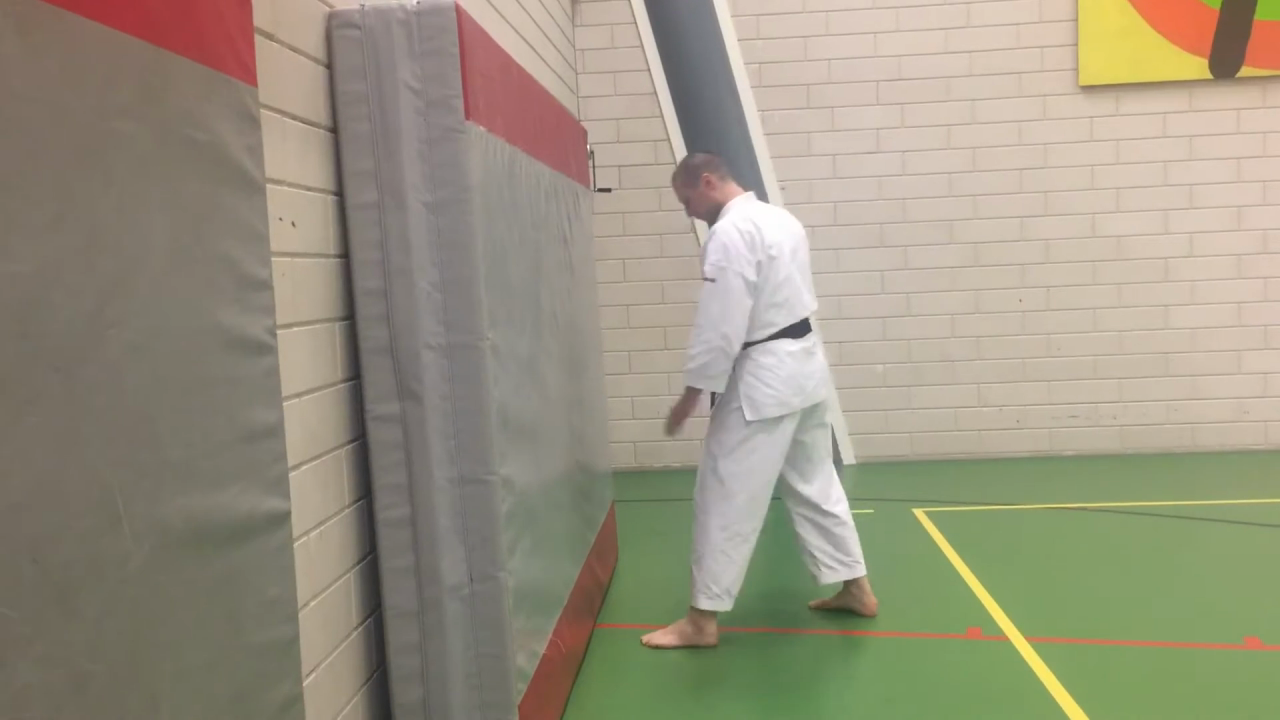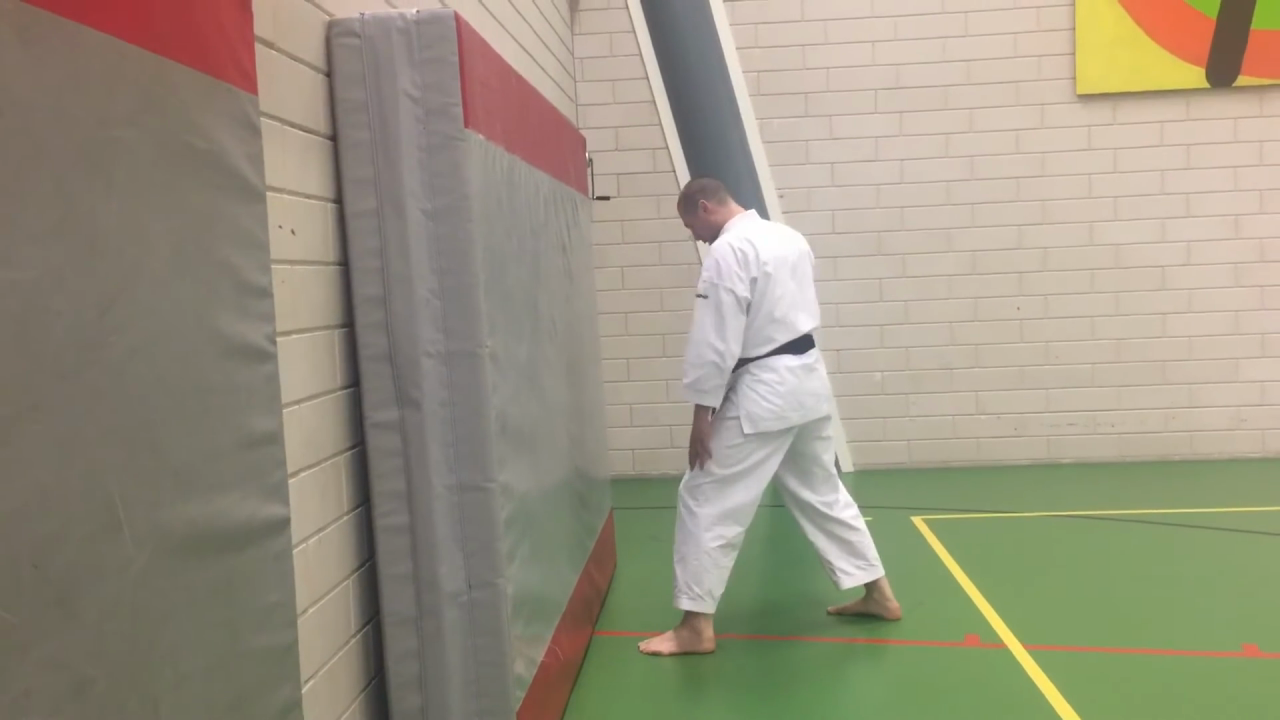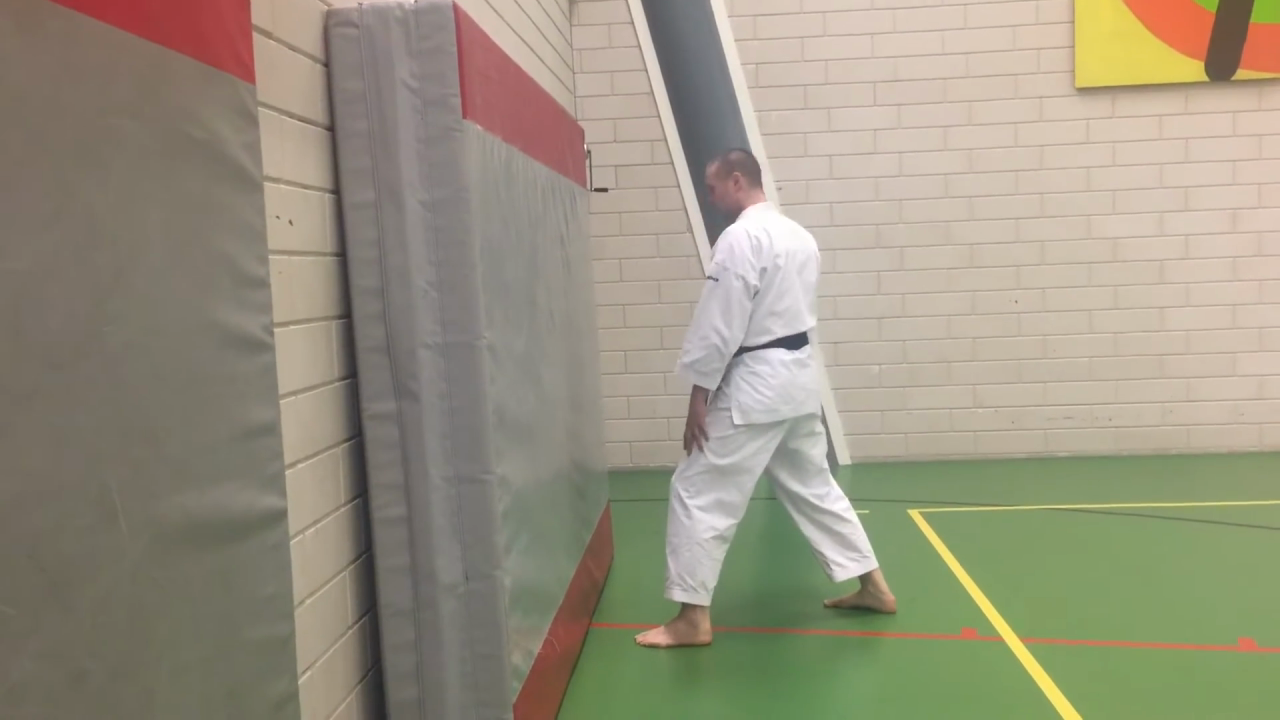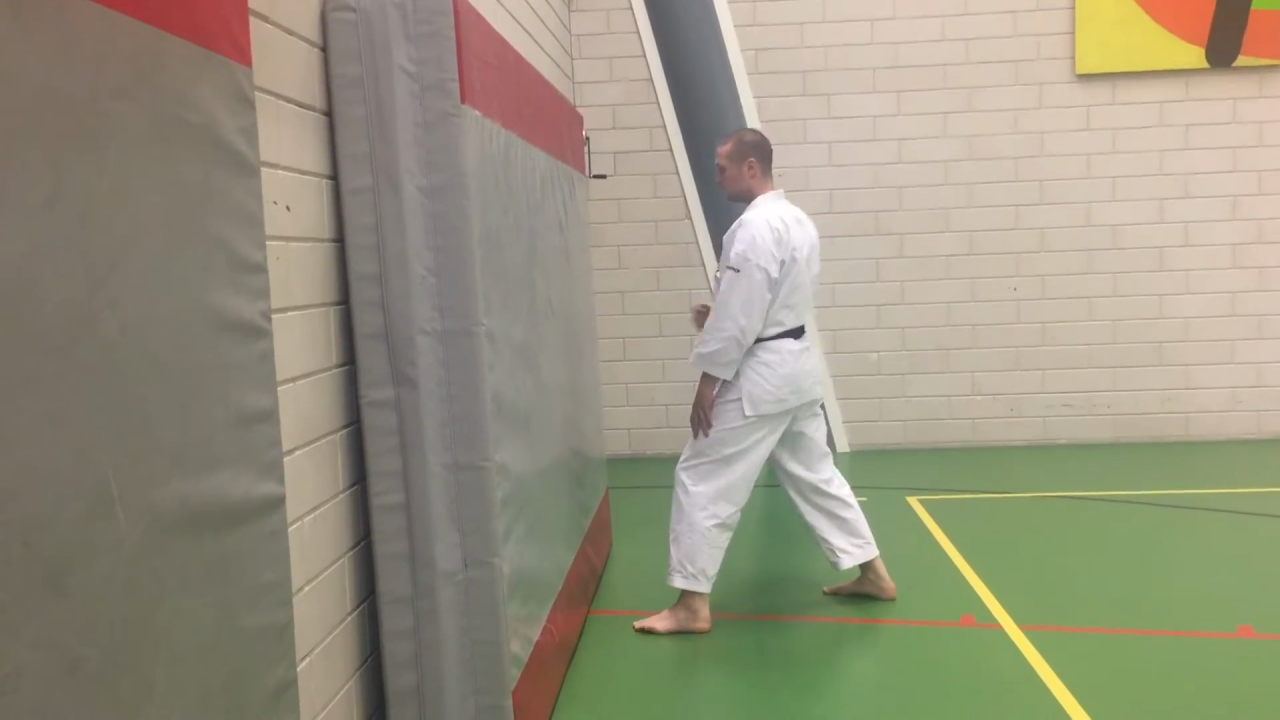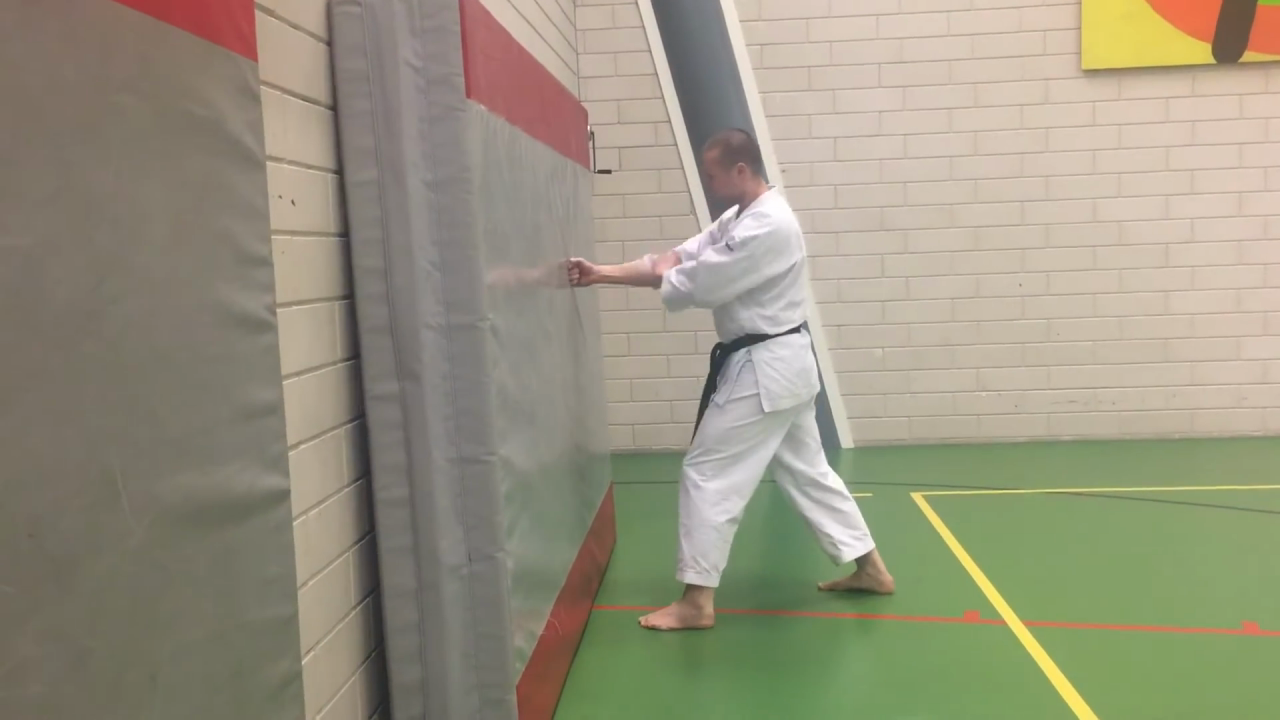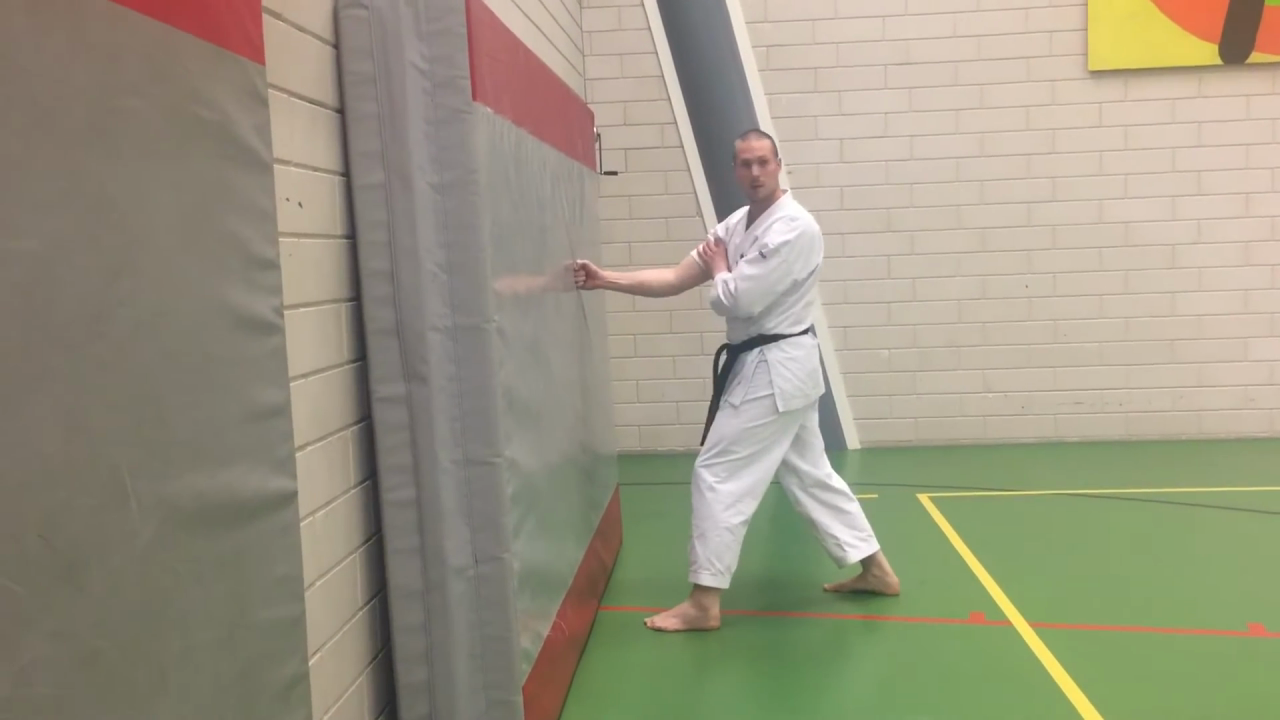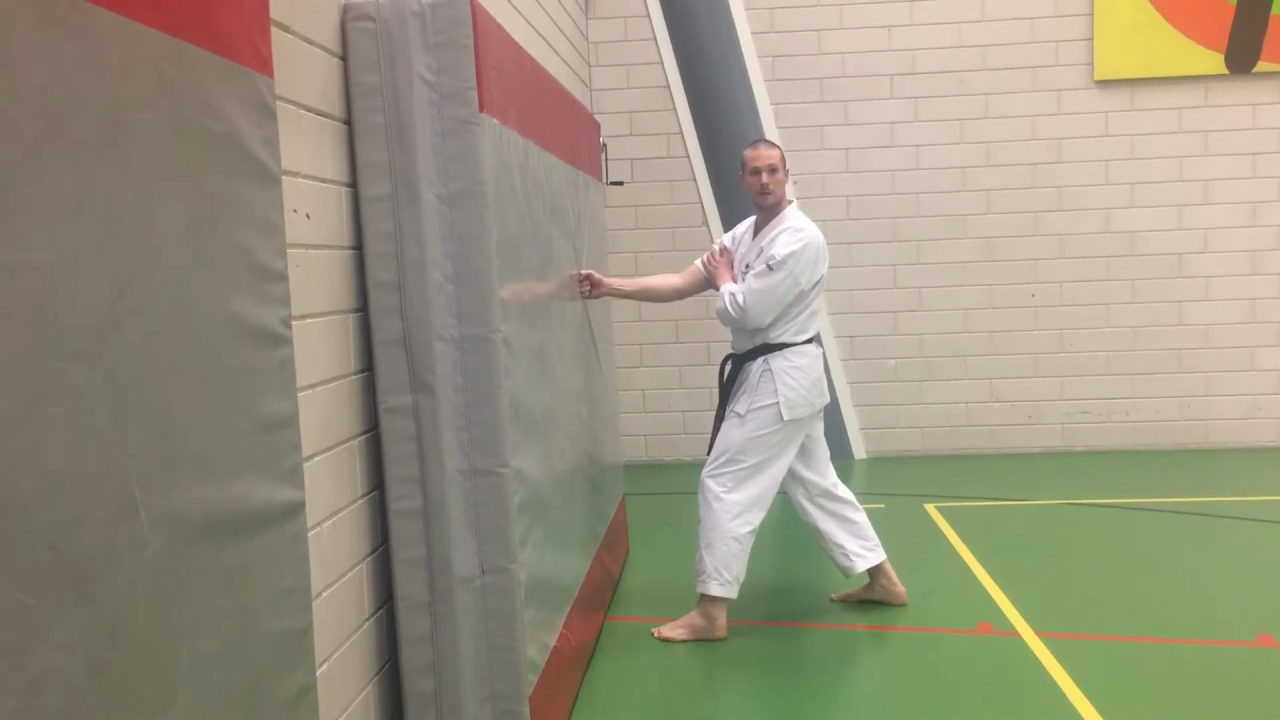
dt=0.7s
person 1, frame 1
left shoulder: (730, 234)
right shoulder: (781, 219)
left elbow: (719, 327)
left wrist: (692, 394)
left hip: (765, 375)
right hip: (804, 363)
left knee: (724, 493)
right knee: (814, 483)
left ankle: (702, 619)
right ankle: (855, 588)
person 1, frame 2
left shoulder: (727, 251)
right shoulder: (789, 238)
left elbow: (715, 343)
left wrist: (701, 416)
left hip: (763, 389)
right hip: (807, 379)
left knee: (706, 501)
right knee: (822, 492)
left ankle: (696, 625)
right ankle: (878, 593)
person 1, frame 3
left shoulder: (740, 237)
right shoulder: (800, 236)
left elbow: (717, 325)
left wrist: (698, 395)
left hip: (755, 383)
right hip: (798, 375)
left knee: (699, 492)
right knee: (813, 485)
left ankle: (693, 617)
right ankle: (873, 586)
person 1, frame 4
left shoulder: (753, 228)
right shoulder: (798, 222)
left elbow: (738, 318)
left wrist: (707, 383)
right wrist: (715, 316)
left hip: (760, 375)
right hip: (796, 366)
left knee: (702, 480)
right knee: (815, 474)
left ankle: (692, 603)
right ankle: (872, 573)
person 1, frame 5
left shoulder: (768, 227)
right shoulder: (740, 219)
left elbow: (700, 283)
right elbow: (680, 257)
left wrist: (665, 274)
right wrist: (601, 273)
left hip: (763, 370)
right hip: (782, 364)
left knee: (707, 474)
right knee: (808, 471)
left ankle: (696, 601)
right ankle: (869, 567)
person 1, frame 6
left shoulder: (794, 228)
right shoulder: (736, 225)
left elbow: (735, 299)
right elbow: (676, 279)
left wrist: (719, 268)
right wrist: (605, 279)
left hip: (773, 370)
right hip: (776, 366)
left knee: (718, 475)
right knee: (809, 473)
left ankle: (703, 602)
right ankle: (875, 568)
person 1, frame 7
left shoulder: (799, 239)
right shoulder: (744, 234)
left elbow: (744, 312)
right elbow: (681, 284)
left wrist: (723, 280)
right wrist: (610, 286)
left hip: (778, 378)
right hip: (781, 375)
left knee: (724, 484)
right knee: (816, 482)
left ankle: (711, 612)
right ankle: (881, 578)
